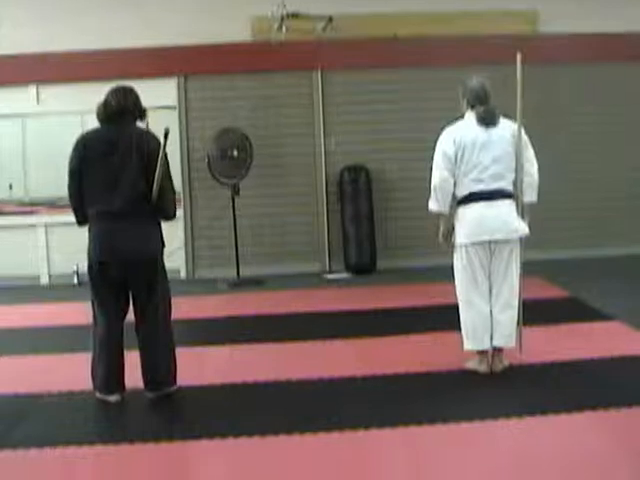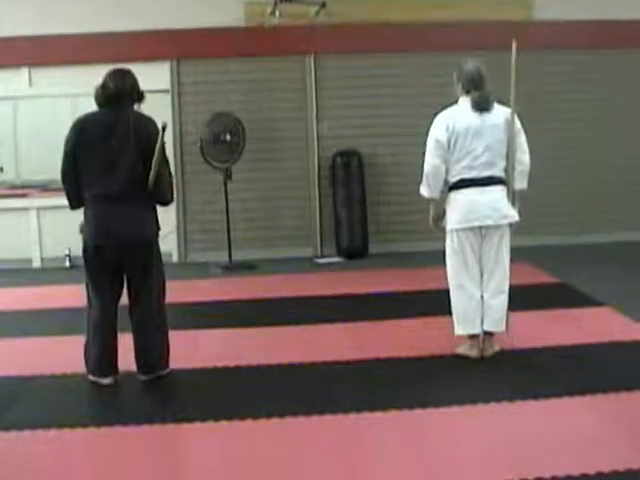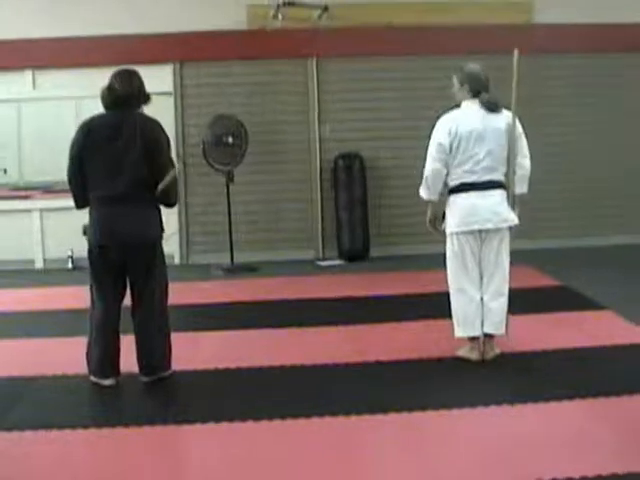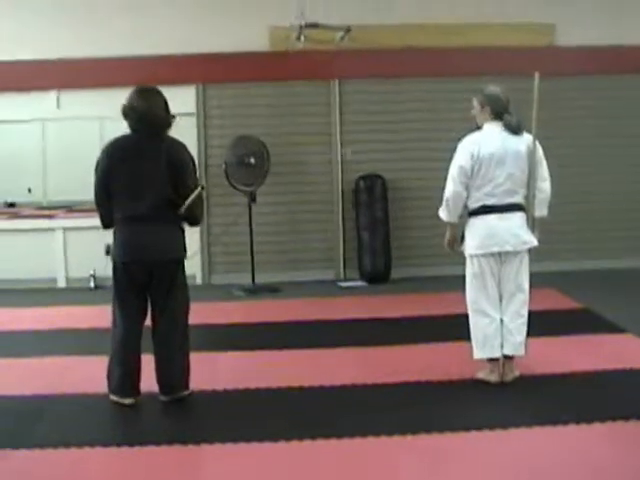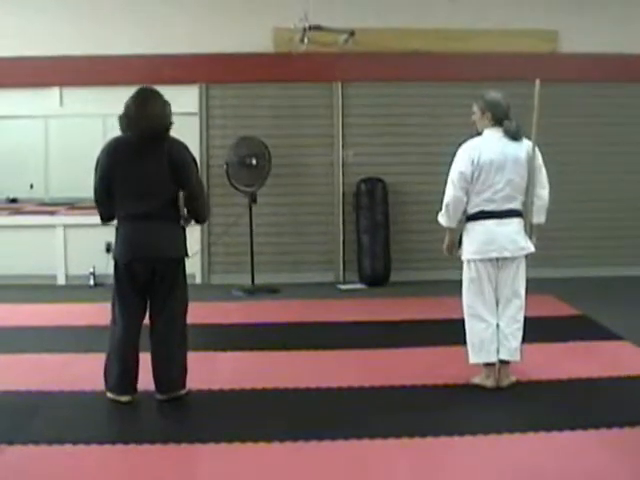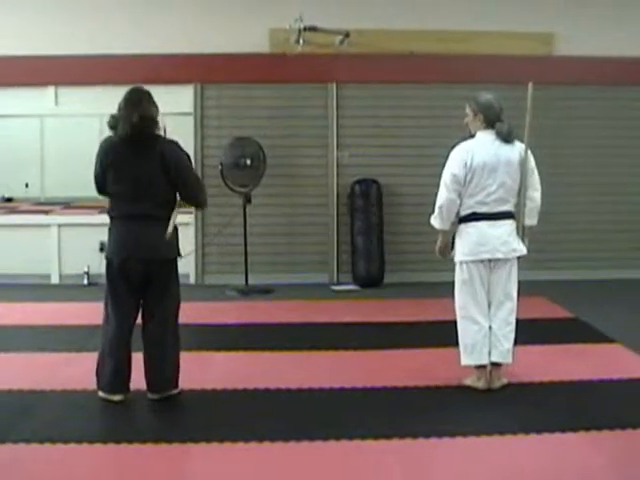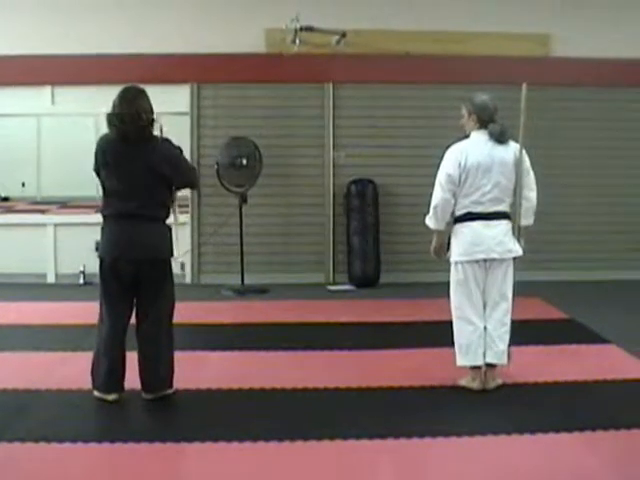
dt=0.2s
person 1, frame 1
left shoulder: (84, 144)
right shoulder: (147, 141)
left elbow: (76, 196)
right elbow: (164, 192)
right wrist: (166, 211)
left hip: (102, 239)
right hip: (142, 238)
left knee: (107, 316)
right knee: (153, 314)
left ankle: (108, 386)
right ankle: (159, 382)
person 1, frame 2
left shoulder: (81, 127)
right shoulder: (144, 125)
left elbow: (68, 177)
right wrist: (162, 197)
left hip: (98, 222)
right hip: (138, 222)
left knee: (101, 299)
right knee: (147, 298)
left ankle: (101, 368)
right ankle: (152, 365)
person 1, frame 3
left shoulder: (88, 129)
right shoulder: (150, 128)
left elbow: (75, 178)
right elbow: (166, 180)
right wrist: (168, 199)
left hip: (103, 224)
right hip: (142, 223)
left knee: (104, 300)
right knee: (149, 299)
left ankle: (102, 370)
right ankle: (154, 367)
person 1, frame 4
left shoulder: (113, 150)
right shoulder: (175, 150)
left elbow: (102, 199)
right elbow: (191, 199)
right wrist: (191, 218)
left hip: (127, 242)
right hip: (166, 242)
left knee: (126, 319)
right knee: (170, 318)
left ankle: (123, 389)
right ankle: (173, 386)
person 1, frame 5
left shoulder: (113, 150)
right shoulder: (176, 150)
left elbow: (102, 198)
right elbow: (196, 199)
right wrist: (195, 216)
left hip: (129, 241)
right hip: (167, 241)
left knee: (125, 317)
right knee: (169, 317)
left ankle: (120, 386)
right ankle: (170, 385)
person 1, frame 6
left shoulder: (109, 148)
right shoulder: (168, 151)
right elbow: (196, 195)
right wrist: (169, 196)
left hip: (122, 240)
right hip: (159, 242)
left knee: (118, 315)
right knee: (161, 316)
left ankle: (112, 385)
right ankle: (162, 385)
person 1, frame 7
left shoulder: (105, 146)
right shoulder: (161, 149)
right elbow: (190, 179)
left hip: (115, 239)
right hip: (152, 240)
left knee: (112, 315)
right knee: (155, 316)
left ankle: (107, 385)
right ankle: (156, 384)
person 2, frame 1
left shoulder: (453, 134)
right shoulder: (512, 130)
left elbow: (442, 181)
right elbow: (529, 173)
left wrist: (444, 221)
right wrist: (524, 211)
left hip: (472, 217)
right hip: (505, 214)
left knee: (473, 289)
right knee: (505, 287)
left ankle: (481, 355)
right ankle: (499, 354)
person 2, frame 2
left shoulder: (447, 119)
right shoulder: (506, 115)
left elbow: (434, 166)
right elbow: (521, 159)
left wrist: (435, 205)
right wrist: (514, 196)
left hip: (463, 202)
right hip: (496, 200)
left knee: (464, 274)
right knee: (496, 271)
left ankle: (472, 341)
right ankle: (490, 339)
person 2, frame 3
left shoulder: (450, 121)
right shoulder: (507, 119)
left elbow: (435, 168)
right elbow: (522, 163)
left wrist: (432, 205)
right wrist: (514, 199)
left hip: (462, 206)
right hip: (496, 203)
left knee: (464, 277)
right knee: (496, 274)
left ankle: (473, 343)
right ankle: (490, 342)
person 2, frame 4
left shoulder: (472, 143)
right shoulder: (527, 142)
left elbow: (456, 190)
right elbow: (542, 186)
left wrist: (451, 227)
right wrist: (533, 221)
left hip: (482, 227)
right hip: (515, 225)
left knee: (483, 299)
right knee: (515, 295)
left ankle: (492, 365)
right ankle: (509, 364)
person 2, frame 5
left shoulder: (471, 149)
right shoulder: (527, 148)
left elbow: (455, 195)
right elbow: (540, 193)
left wrist: (450, 232)
right wrist: (531, 228)
left hip: (480, 233)
right hip: (513, 231)
left knee: (480, 304)
right knee: (511, 301)
left ankle: (488, 370)
right ankle: (505, 369)
person 2, frame 6
left shoulder: (464, 151)
right shoulder: (519, 151)
left elbow: (448, 198)
right elbow: (533, 196)
left wrist: (443, 234)
right wrist: (523, 230)
left hip: (473, 235)
right hip: (505, 234)
left knee: (472, 305)
right knee: (503, 303)
left ankle: (479, 373)
right ankle: (497, 371)
person 2, frame 7
left shoulder: (459, 151)
right shoulder: (514, 151)
left elbow: (443, 198)
right elbow: (528, 196)
left wrist: (439, 235)
right wrist: (519, 230)
left hip: (468, 235)
right hip: (501, 233)
left knee: (468, 306)
right knee: (499, 304)
left ankle: (474, 373)
right ankle: (491, 372)
